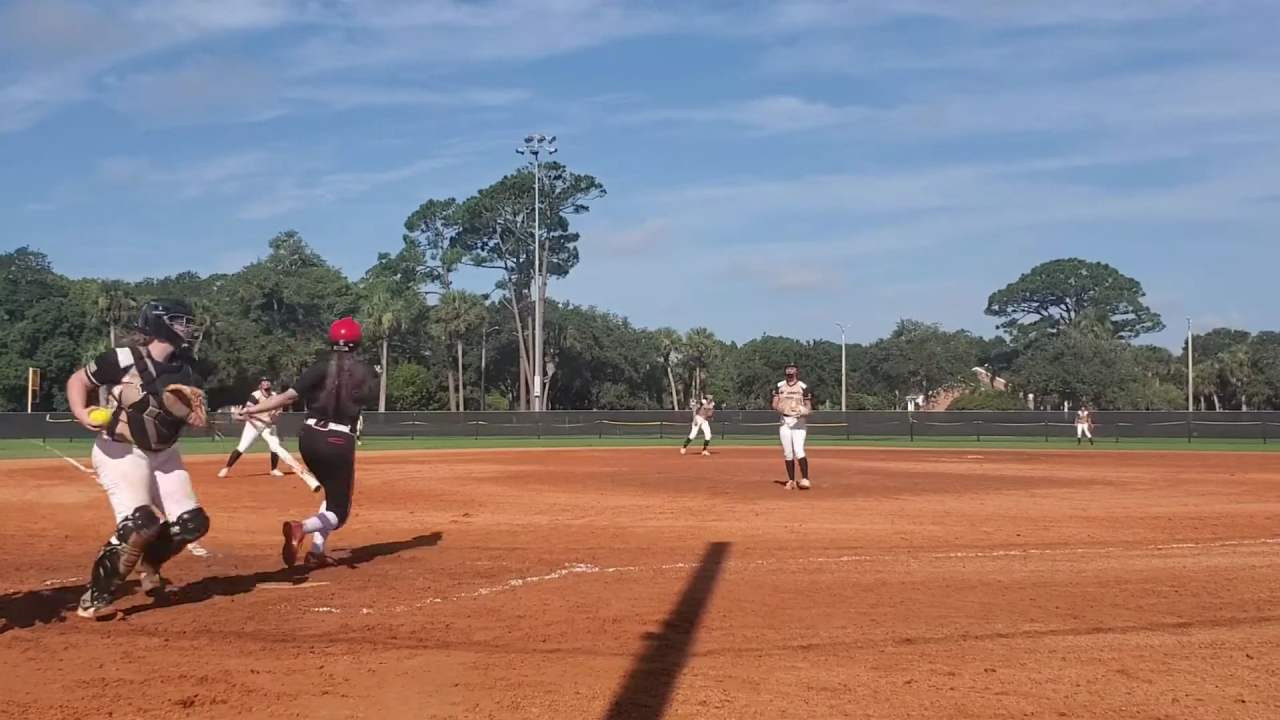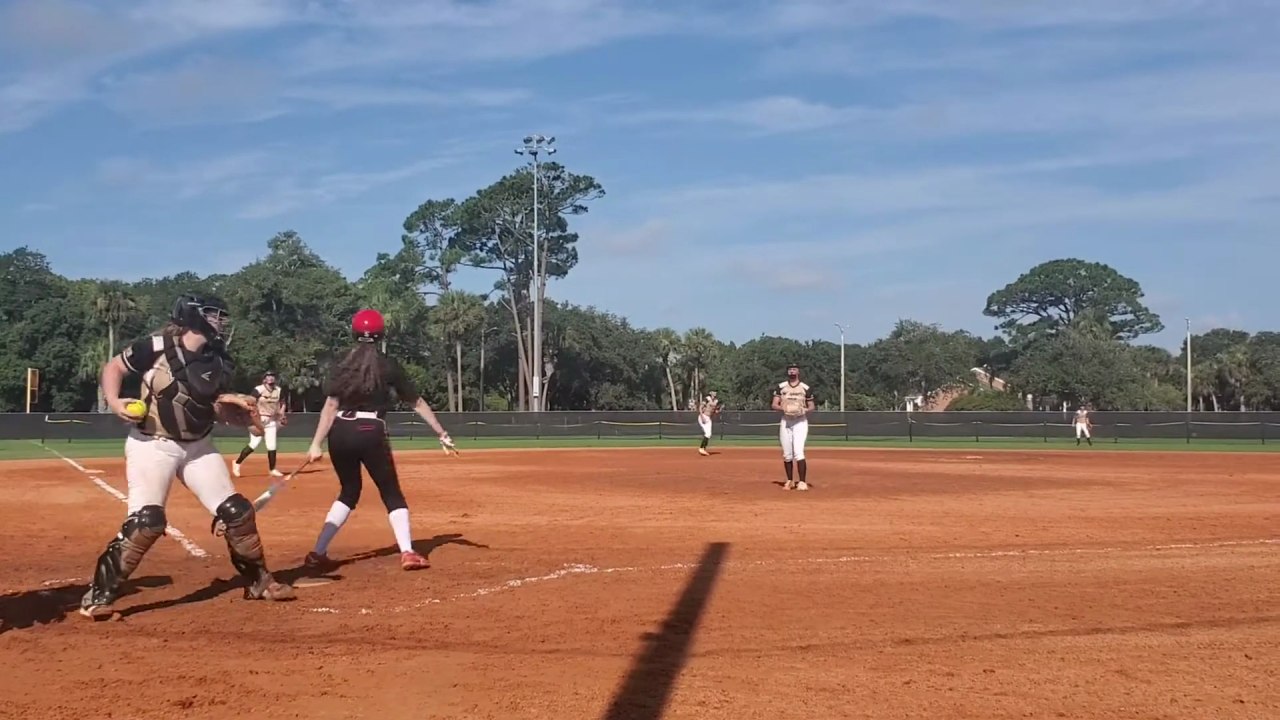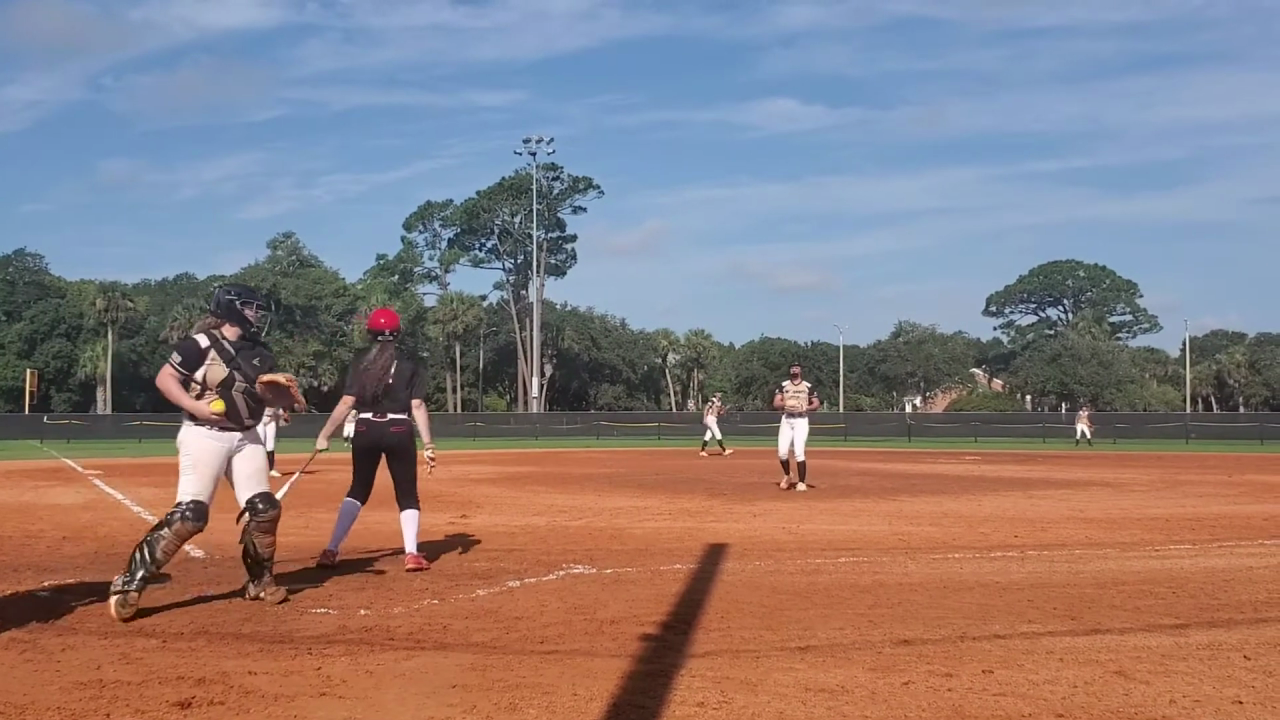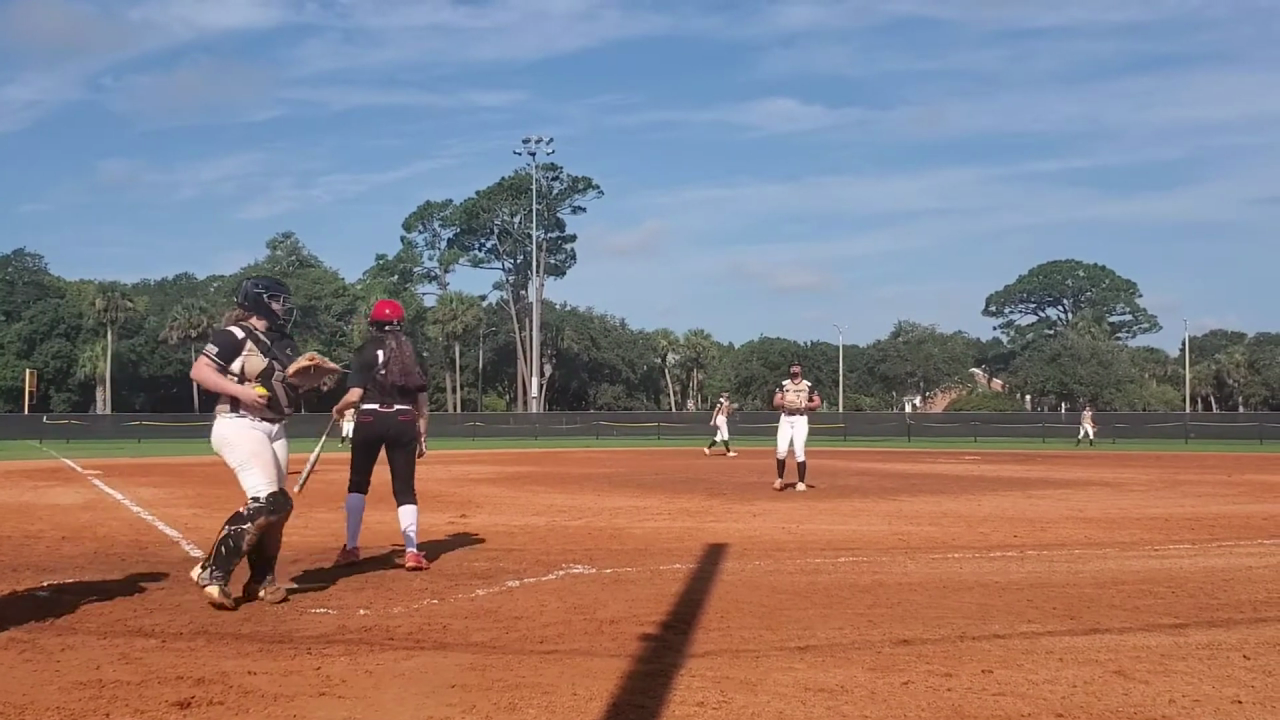
dt=0.2s
person 1, frame 1
left shoulder: (187, 368)
right shoulder: (123, 359)
left elbow: (190, 413)
right elbow: (77, 381)
left wrist: (195, 413)
right wrist: (82, 414)
left hip: (162, 454)
right hip: (119, 450)
left knee: (192, 523)
right knee: (139, 525)
left ankle: (148, 563)
right ankle: (95, 598)
person 1, frame 2
left shoulder: (220, 362)
right shoulder: (156, 348)
right elbow: (113, 368)
right wrist: (114, 401)
left hip: (198, 447)
right hip: (153, 445)
left knee: (236, 511)
right knee: (145, 521)
left ankle: (258, 581)
right ankle: (99, 595)
person 1, frame 3
left shoulder: (258, 350)
right shoulder: (200, 344)
right elbow: (164, 379)
right wrist: (192, 404)
left hip: (246, 437)
right hip: (203, 436)
left knee: (265, 509)
right knee: (189, 514)
left ankle: (259, 581)
right ankle: (129, 582)
person 1, frame 4
left shoulder: (281, 340)
right shoulder: (235, 336)
left elbow: (288, 381)
right elbow: (199, 371)
right wrist: (240, 391)
left hip: (274, 428)
right hip: (240, 426)
left knee: (279, 506)
right knee: (264, 503)
left ankle: (260, 579)
right ankle: (213, 572)
person 2, frame 1
left shoulder: (321, 368)
right shoulder: (364, 372)
left elbow: (288, 396)
left wrist: (250, 410)
left hip: (309, 439)
right hip: (339, 443)
left knee: (335, 494)
right knee: (337, 513)
left ankle: (317, 550)
right ankle: (299, 528)
person 2, frame 2
left shoulder: (343, 363)
right shoulder: (389, 366)
left elbow: (330, 405)
right elbow: (417, 402)
left wrist: (316, 443)
right wrist: (441, 434)
left hip: (339, 432)
right hip: (370, 432)
left knee: (349, 492)
right knee: (393, 496)
left ankle: (318, 553)
right ankle: (407, 553)
person 2, frame 3
left shoulder: (361, 363)
right shoulder: (409, 365)
left elbow: (347, 403)
right elbow: (418, 406)
left wrist: (323, 436)
right wrist: (428, 445)
left hip: (366, 431)
right hip: (399, 432)
left knee: (358, 491)
right knee: (407, 495)
left ankle: (330, 551)
right ankle: (412, 554)
person 2, frame 4
left shoulder: (365, 352)
right shoulder: (412, 354)
left elbow: (354, 396)
right elbow: (421, 400)
left wrist: (337, 409)
right wrist: (421, 436)
left hip: (369, 420)
right hip: (403, 422)
left knee: (358, 484)
right knee: (405, 489)
left ankle: (351, 547)
right ankle: (412, 552)
